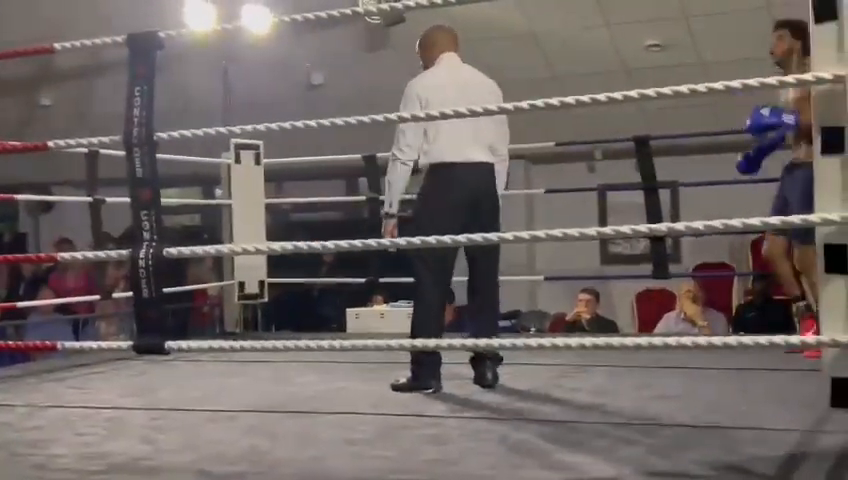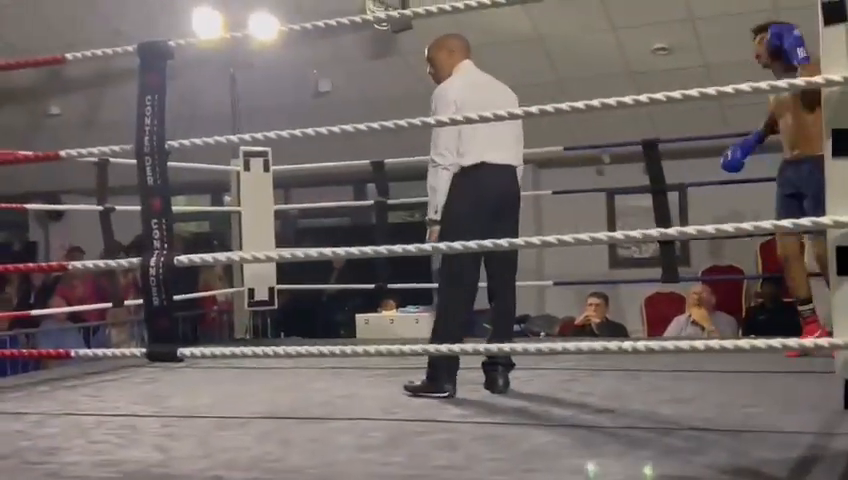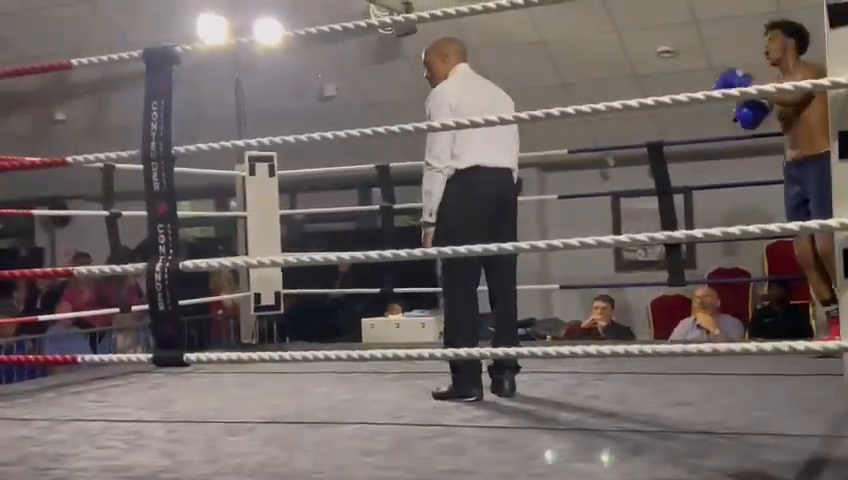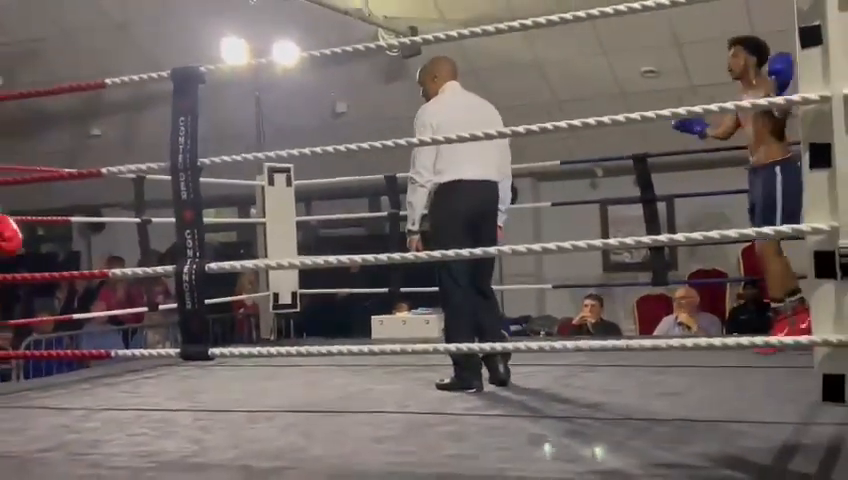
dt=0.4s
person 1, frame 1
left shoulder: (422, 85)
right shoulder: (489, 86)
left elbow: (405, 153)
right elbow: (501, 151)
left wrist: (391, 209)
right wrist: (494, 195)
left hip: (444, 182)
right hip: (485, 181)
left knee: (431, 278)
right knee: (484, 276)
left ankle: (425, 371)
right ankle: (486, 365)
person 1, frame 2
left shoulder: (448, 91)
right shoulder: (504, 91)
left elbow: (443, 158)
right elbow: (517, 153)
left wrist: (434, 215)
left hip: (471, 185)
right hip: (508, 183)
left knee: (456, 280)
right knee: (503, 279)
left ankle: (441, 375)
right ankle: (498, 369)
person 1, frame 3
left shoulder: (443, 94)
right shoulder: (499, 94)
left elbow: (437, 160)
right elbow: (513, 156)
left wrist: (429, 217)
left hip: (466, 187)
right hip: (504, 186)
left knee: (460, 284)
right knee: (502, 283)
left ankle: (467, 380)
right ankle: (504, 374)
person 1, frame 4
left shoulder: (431, 112)
right shoulder: (488, 109)
left elbow: (421, 174)
right elbow: (504, 169)
left wrist: (413, 226)
right wrist: (499, 216)
left hip: (451, 199)
right hip: (486, 196)
left knee: (455, 286)
right knee: (481, 284)
left ankle: (467, 373)
right ankle: (496, 359)
person 2, frame 1
right shoulder: (787, 84)
left elbow: (813, 117)
left wrist: (778, 119)
right wrist: (757, 150)
left hip: (812, 171)
right hip: (792, 172)
left knee: (804, 252)
right knee: (772, 250)
right ankle: (811, 320)
person 2, frame 2
left shoulder: (809, 68)
left elbow: (809, 91)
left wrist: (795, 51)
right wrist: (745, 147)
left hip: (818, 167)
right hip: (791, 170)
left knee: (824, 251)
right knee: (786, 251)
right ankle: (812, 326)
person 2, frame 3
left shoulder: (810, 72)
right shoulder: (784, 84)
left elbow: (787, 100)
left hip: (822, 165)
right hip: (795, 171)
left knee: (826, 246)
right knee: (803, 253)
right ankle: (836, 323)
person 2, frame 4
left shoulder: (771, 88)
right shoulder: (744, 97)
left elbow: (782, 119)
right elbow: (722, 132)
left wrist: (781, 86)
right wrist: (692, 126)
left hip: (777, 173)
right hip: (758, 175)
left knee: (765, 248)
right knee: (769, 251)
left ankle: (783, 323)
right ankle: (799, 312)
